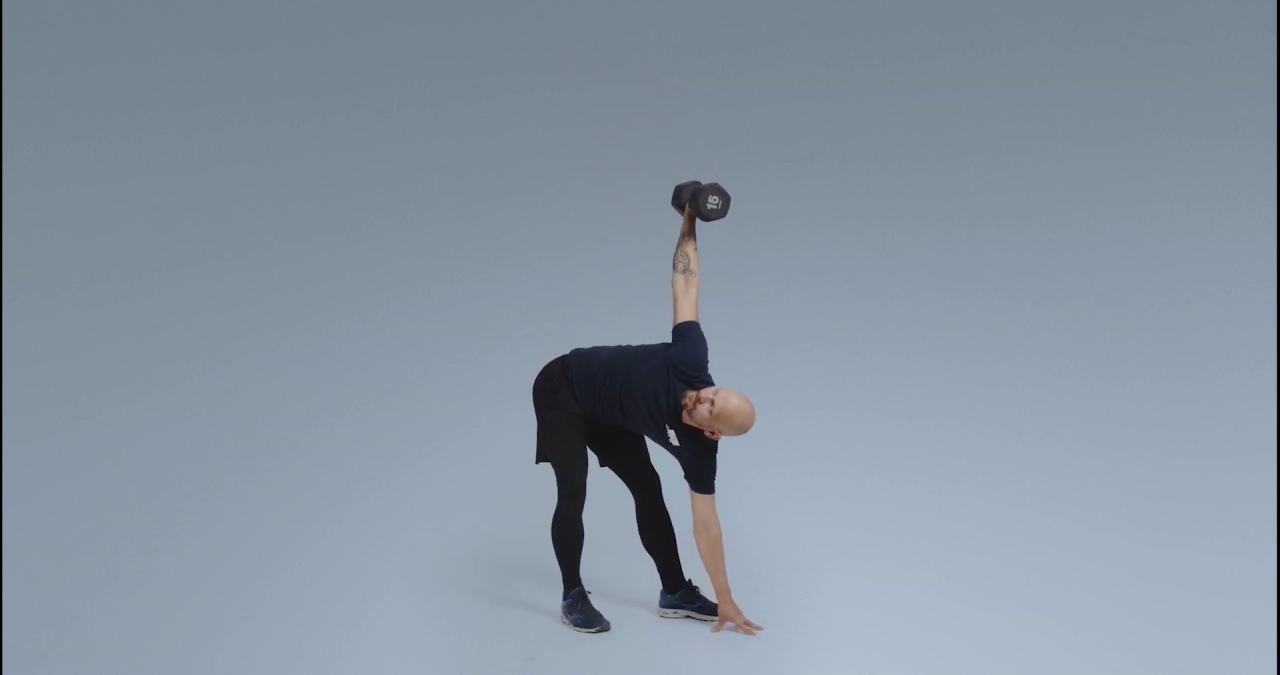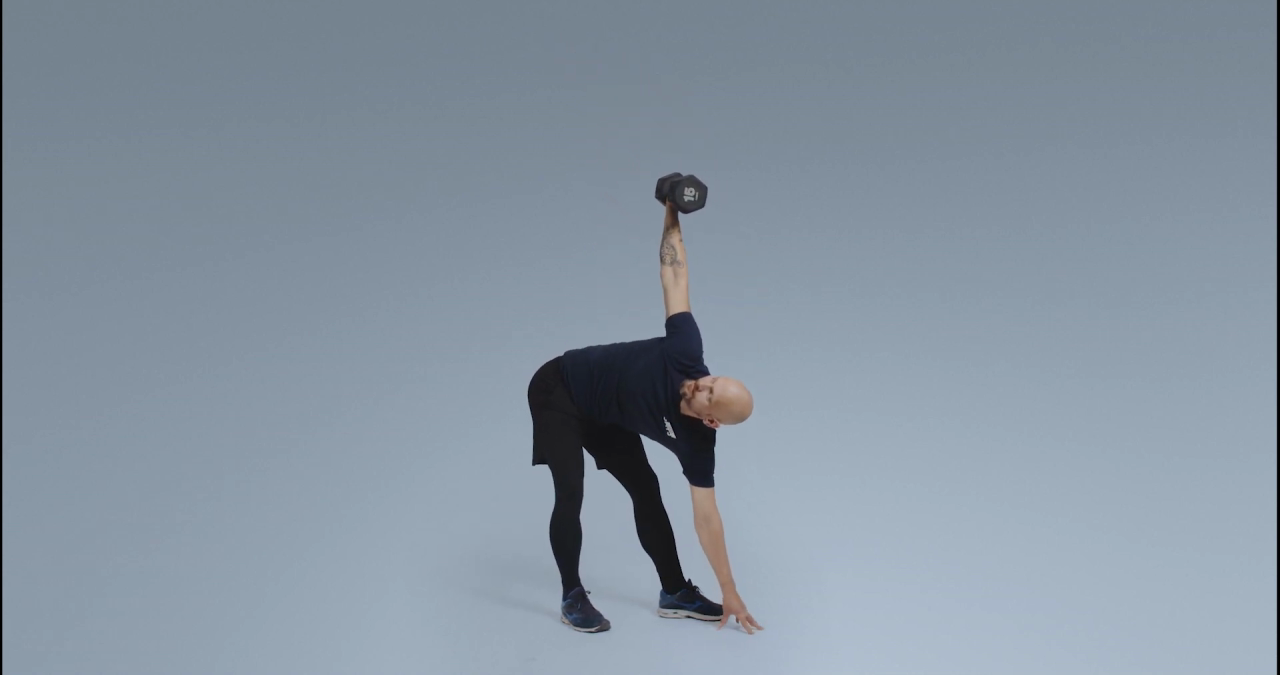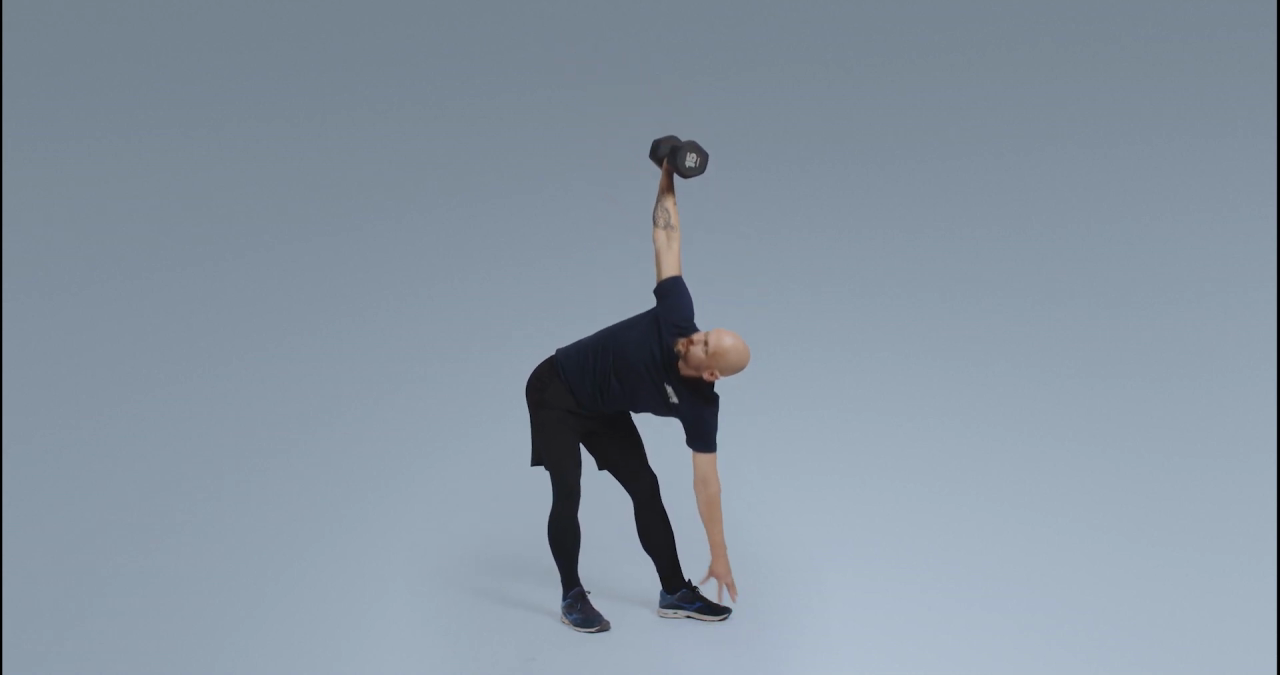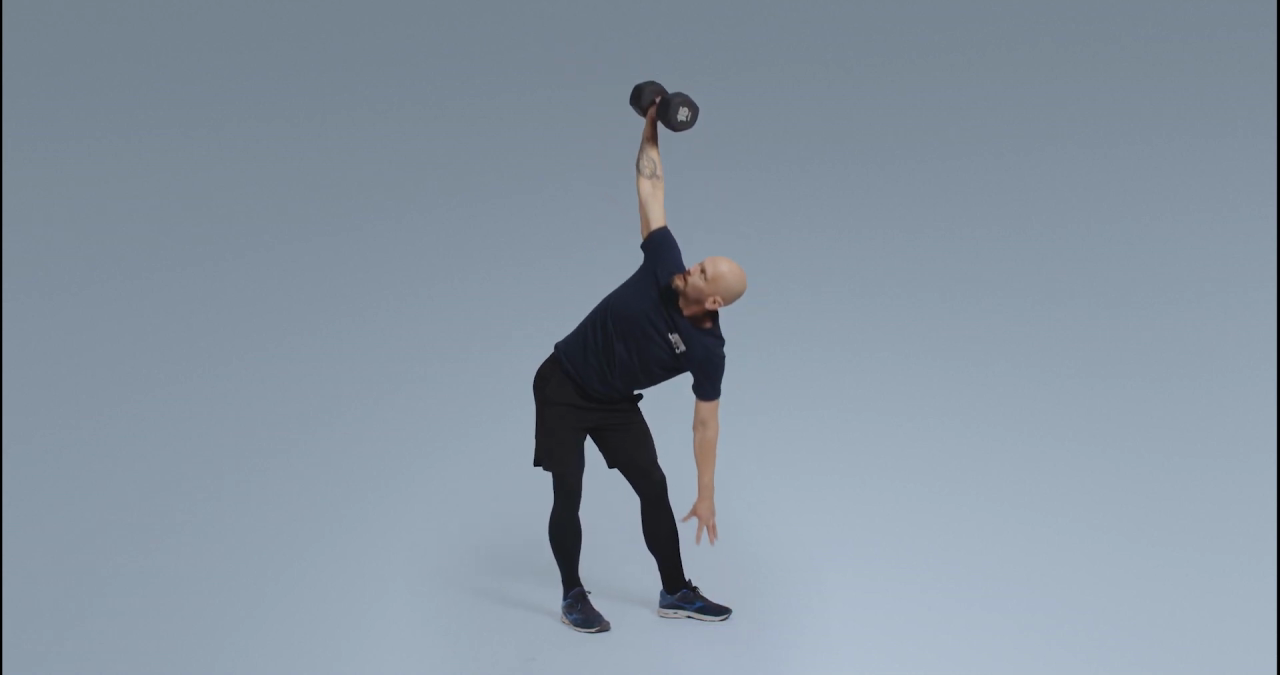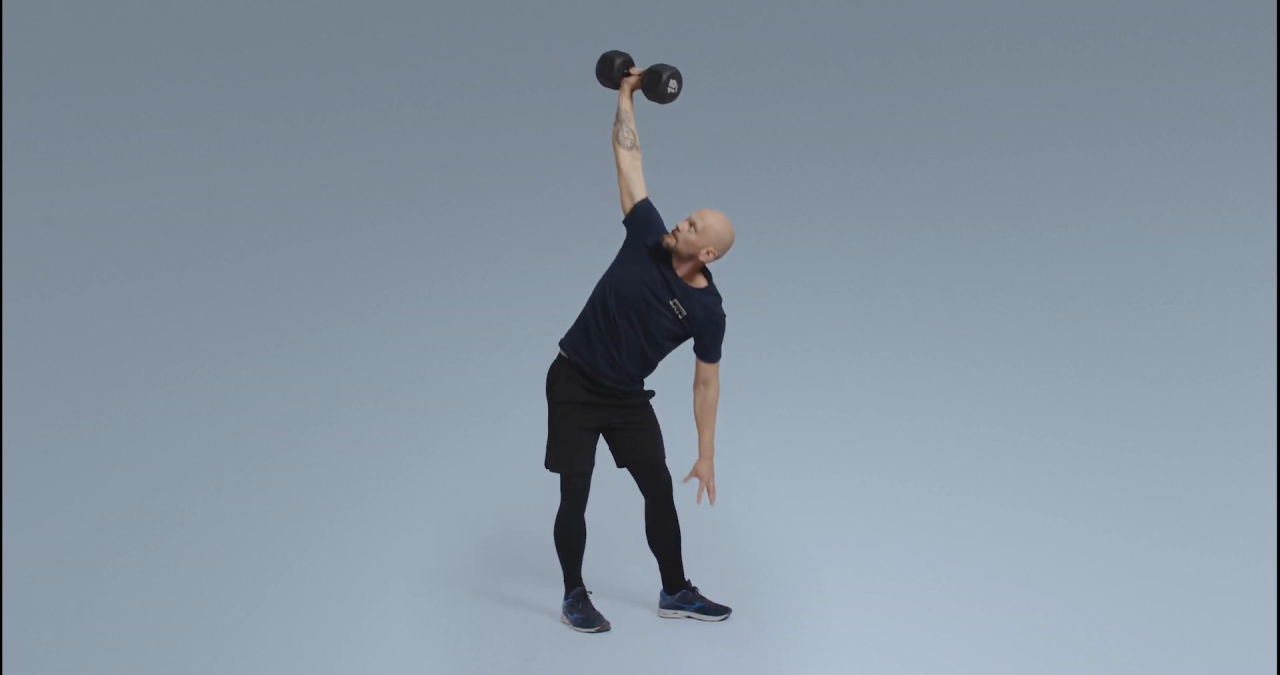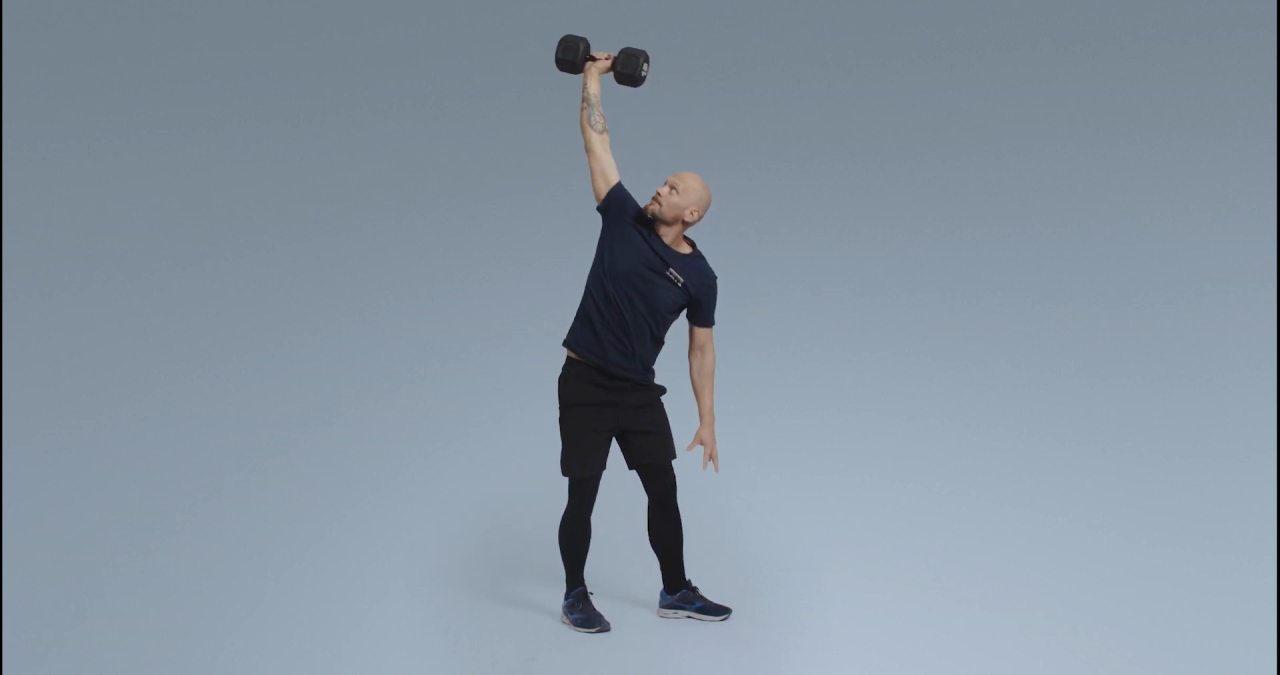
dt=0.3s
person 1, frame 1
left shoulder: (698, 451)
right shoulder: (691, 363)
left elbow: (705, 522)
right elbow: (685, 281)
left wrist: (726, 599)
right wrist: (689, 222)
left hip: (607, 414)
right hip: (562, 388)
left knee: (648, 487)
right knee: (573, 491)
left ankle: (674, 591)
right ankle: (573, 596)
person 1, frame 2
left shoulder: (696, 441)
right shoulder: (686, 355)
left elbow: (706, 515)
right elbow: (674, 273)
left wrist: (730, 593)
right wrist: (672, 214)
left hip: (602, 414)
right hip: (557, 391)
left knee: (646, 488)
right knee: (571, 492)
left ankle: (674, 591)
right ankle: (573, 596)
person 1, frame 3
left shoulder: (699, 405)
right shoulder: (676, 318)
left elbow: (707, 480)
right elbow: (667, 239)
left wrist: (719, 553)
right wrist: (667, 179)
left hip: (604, 410)
right hip: (555, 388)
left knee: (646, 488)
right knee: (567, 492)
left ankle: (675, 592)
right ankle: (572, 596)
person 1, frame 4
left shoulder: (707, 350)
right shoulder: (664, 268)
left elbow: (705, 424)
right elbow: (650, 189)
left wrist: (705, 497)
right wrist: (651, 128)
left hip: (614, 401)
right hip: (562, 387)
left knee: (653, 487)
right knee: (568, 492)
left ankle: (675, 591)
right ankle: (573, 597)
person 1, frame 5
left shoulder: (706, 310)
right shoulder: (646, 238)
left elbow: (706, 383)
right elbow: (627, 159)
left wrist: (706, 454)
right wrist: (626, 95)
left hip: (627, 396)
right hip: (574, 383)
left knee: (659, 488)
right knee: (575, 495)
left ankle: (676, 592)
right ankle: (574, 597)
person 1, frame 6
left shoulder: (699, 277)
right shoulder: (626, 220)
left elbow: (701, 349)
right elbow: (597, 142)
left wrist: (707, 422)
right wrist: (592, 77)
left hip: (639, 391)
right hip: (585, 384)
left knee: (663, 490)
right knee: (583, 495)
left ankle: (674, 591)
right ankle: (575, 596)
